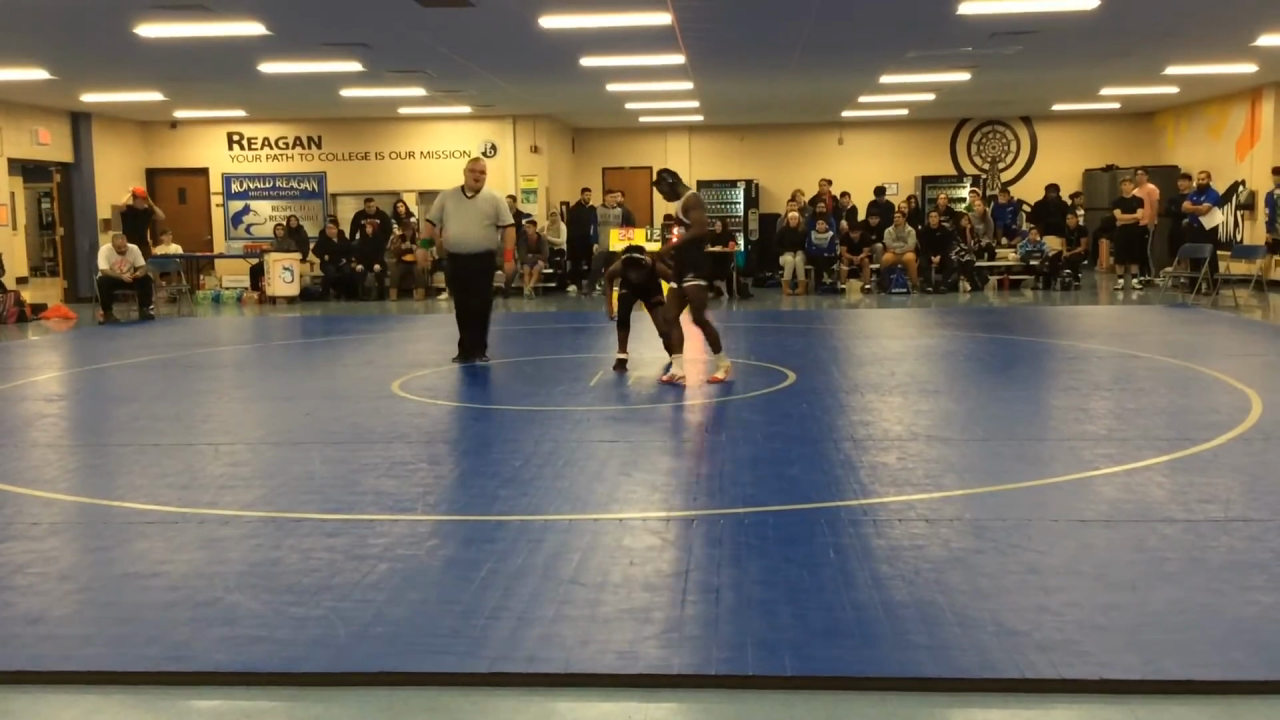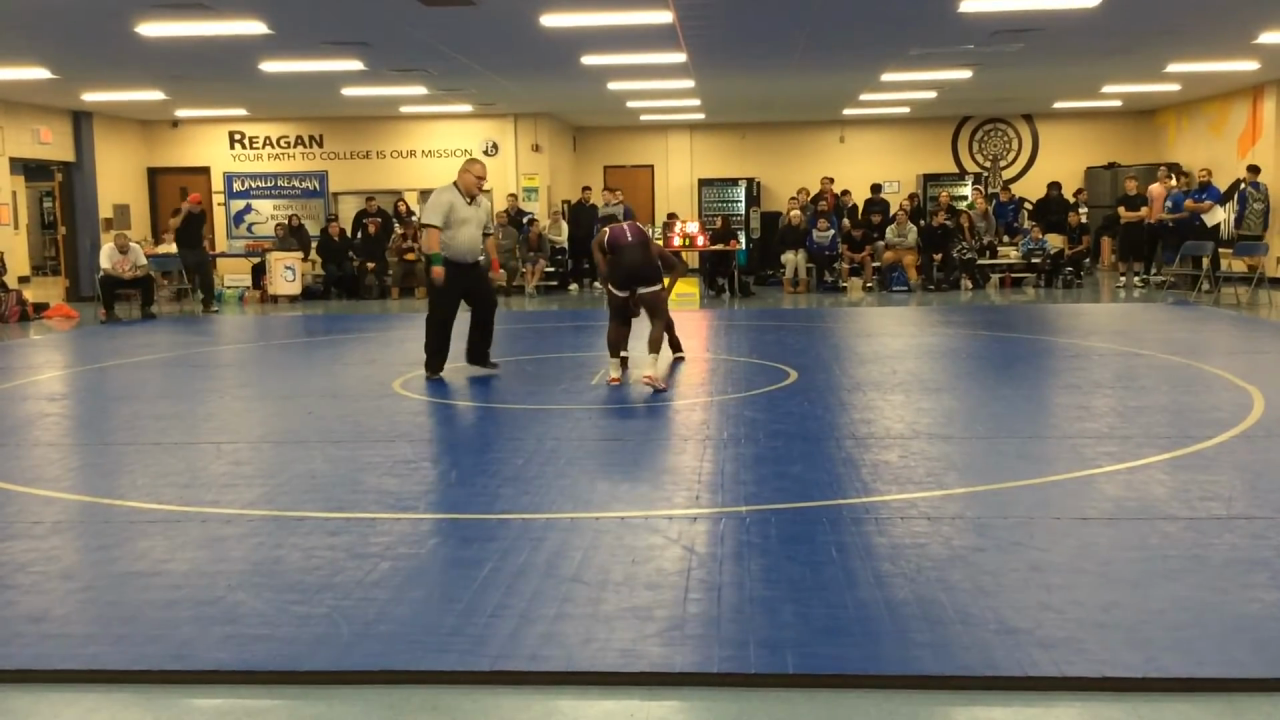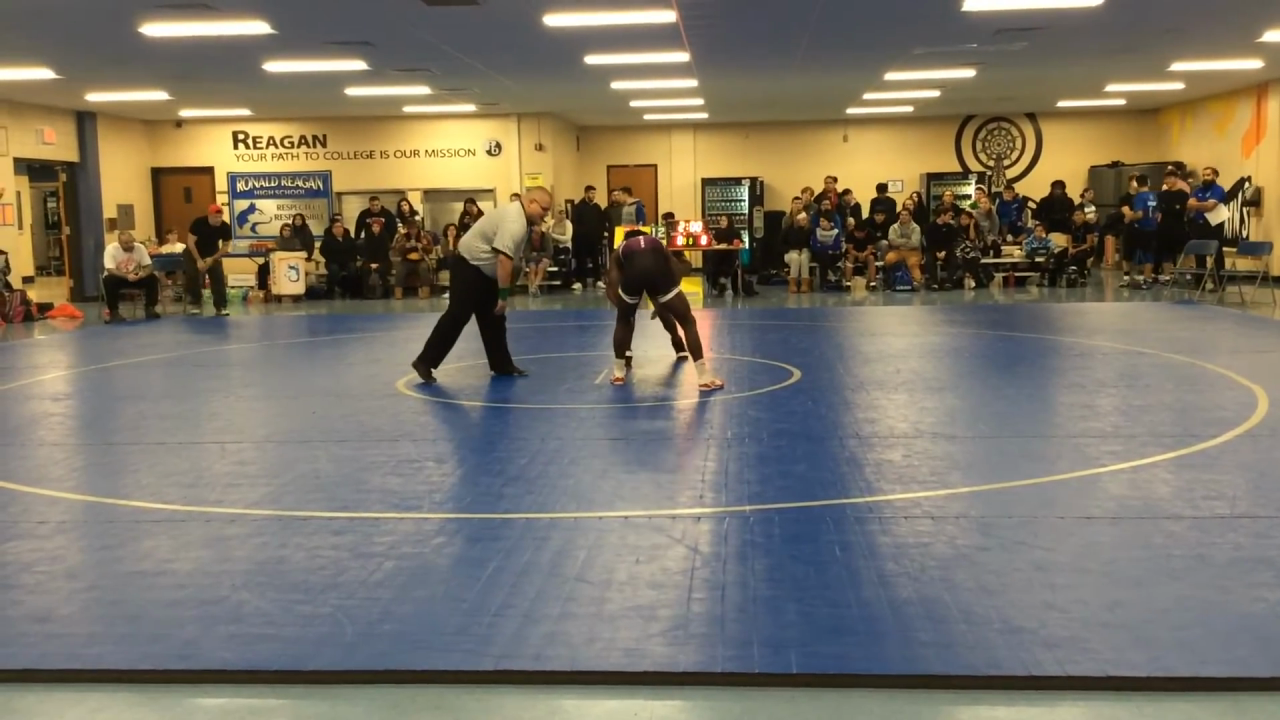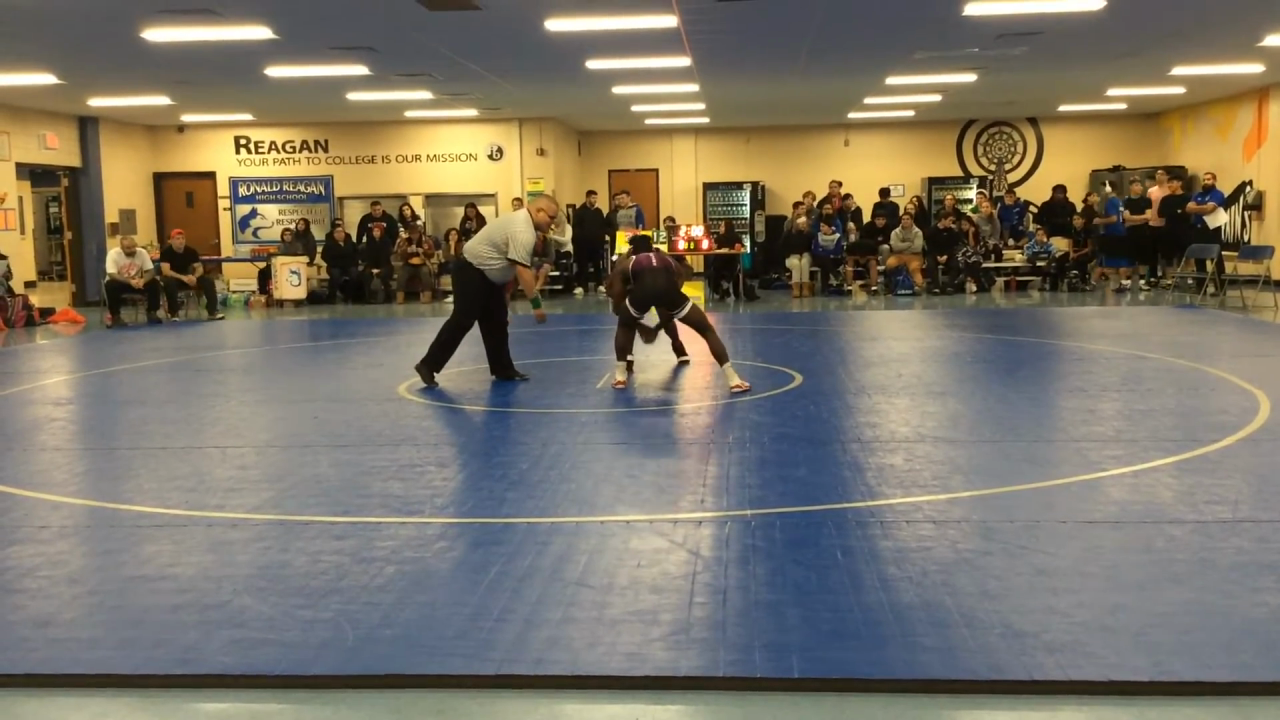
dt=1s
person 1, frame 1
left shoulder: (494, 200)
right shoulder: (446, 197)
left elbow: (508, 228)
right elbow: (431, 222)
left wrist: (509, 257)
left hip: (482, 260)
right hip: (455, 260)
left knee: (481, 304)
right knee: (462, 307)
left ankle: (478, 348)
right ankle: (466, 350)
person 1, frame 2
left shoulder: (483, 203)
right shoulder: (444, 197)
left elbow: (488, 236)
right elbow: (432, 229)
left wrist: (495, 266)
right wrist: (437, 261)
left hip: (472, 267)
right hip: (443, 267)
left knee: (486, 307)
right knee: (441, 317)
left ankle: (478, 355)
right ankle: (433, 367)
person 1, frame 3
left shoulder: (520, 217)
right shoulder: (514, 221)
left elbow: (508, 257)
right elbow: (504, 259)
left wrist: (501, 293)
right wrist: (503, 295)
left hip: (485, 271)
right hip: (468, 267)
left knee: (494, 319)
right knee: (457, 316)
left ankle: (502, 365)
right ankle: (425, 362)
person 1, frame 4
left shoulder: (523, 221)
right shoulder: (523, 231)
right elbow: (523, 271)
left wrist: (505, 290)
right wrist: (537, 305)
left hip: (487, 275)
right hip: (471, 272)
left knee: (497, 322)
right knee: (461, 321)
left ankle: (503, 370)
right ankle: (428, 365)
person 2, frame 1
left shoulder: (691, 199)
right shoulder: (684, 202)
left elbow: (699, 230)
left wrist: (672, 246)
right wrist: (675, 249)
left hip: (693, 265)
right hip: (684, 264)
left knee: (699, 318)
right knee: (670, 317)
left ankle: (723, 364)
right ankle: (677, 369)
person 2, frame 2
left shoulder: (600, 238)
right shoulder: (638, 227)
left elbow: (605, 270)
right elbow: (662, 257)
left wrist: (628, 298)
left hip: (621, 264)
right hip: (646, 261)
left knee: (617, 320)
right knee: (659, 321)
left ankle: (615, 373)
right ankle: (650, 370)
person 2, frame 3
left shoulder: (619, 251)
right shoulder: (658, 245)
left elbow: (612, 289)
right elbow: (676, 272)
left wrist: (627, 310)
right wrist: (661, 304)
left hip: (632, 272)
right hip: (658, 270)
left knee: (623, 321)
right knee: (688, 322)
left ankle: (619, 374)
right ankle: (704, 378)
person 2, frame 4
left shoulder: (625, 265)
right shoulder: (666, 259)
left elbow: (618, 303)
left wrist: (639, 326)
right wrist: (659, 327)
left hip: (643, 289)
right hip: (668, 289)
left knee: (624, 325)
right knee: (707, 330)
left ankle: (620, 377)
right ankle: (734, 380)
